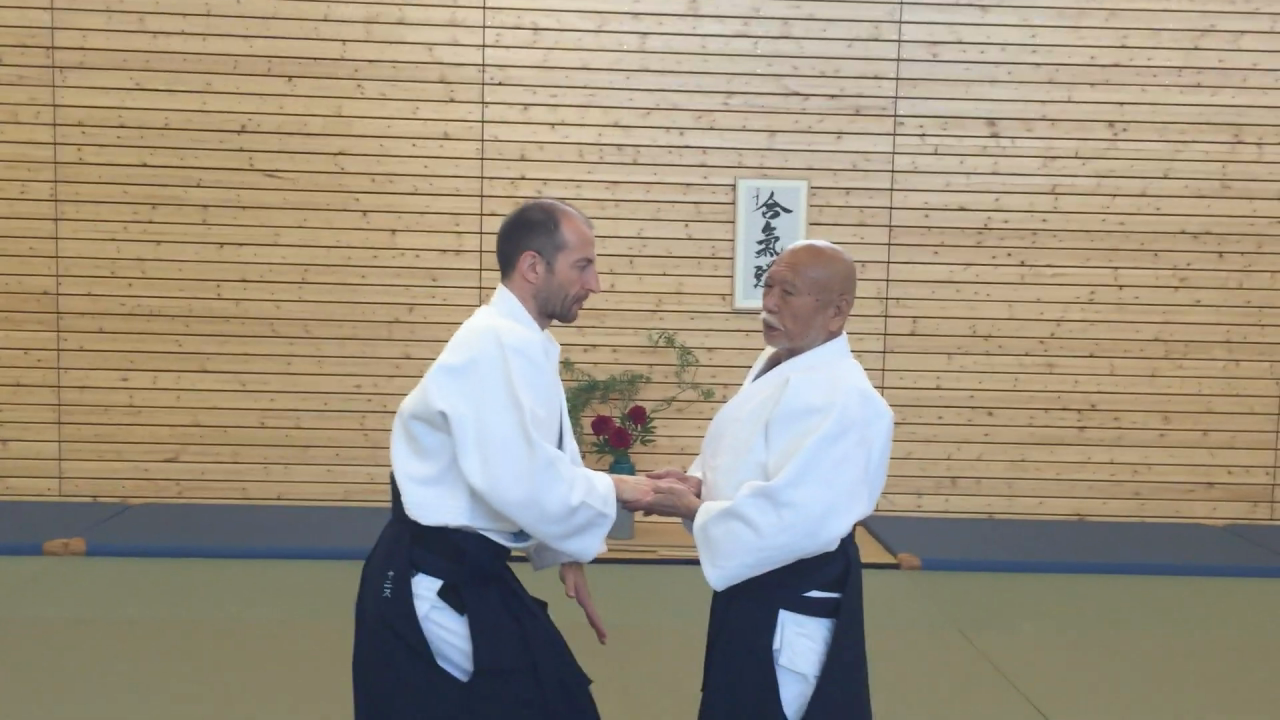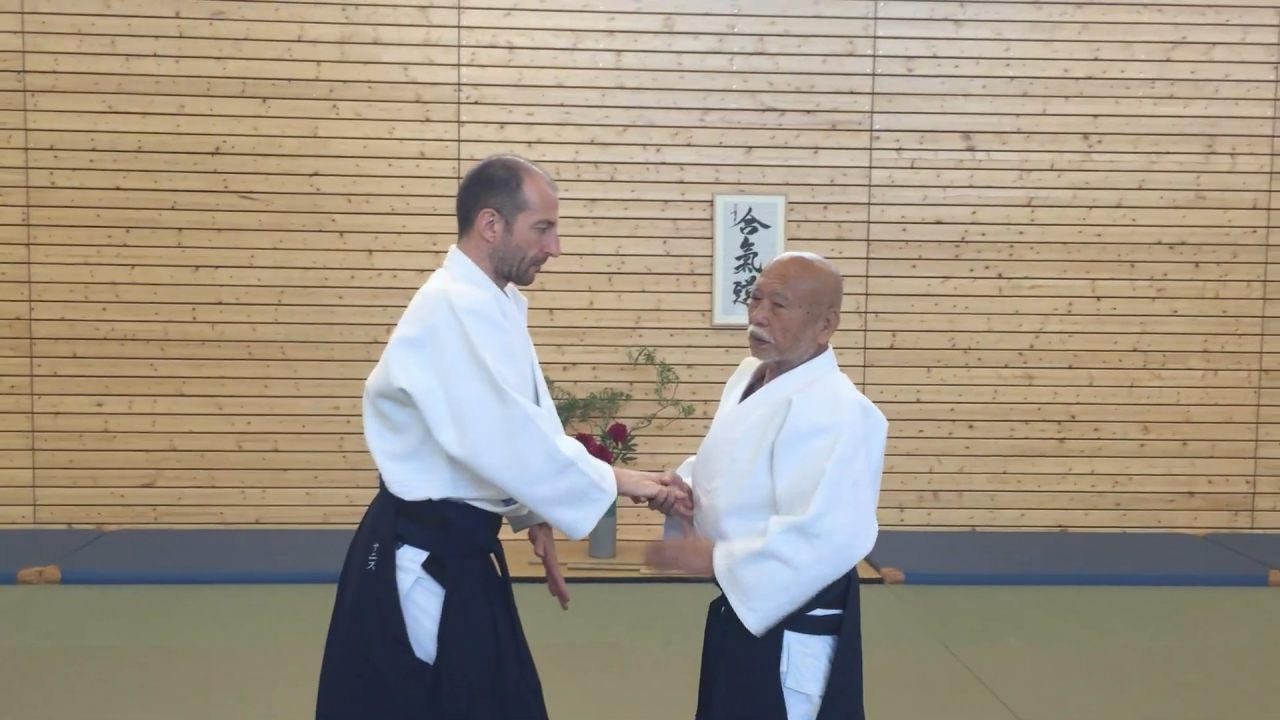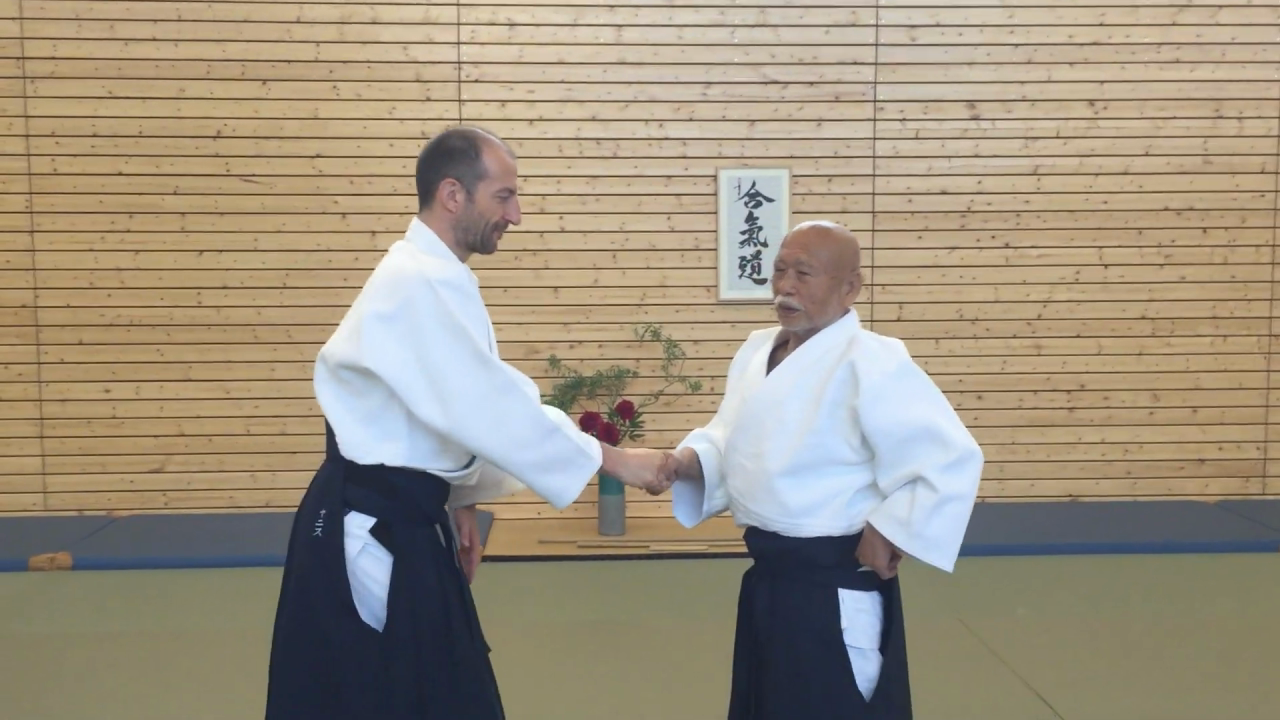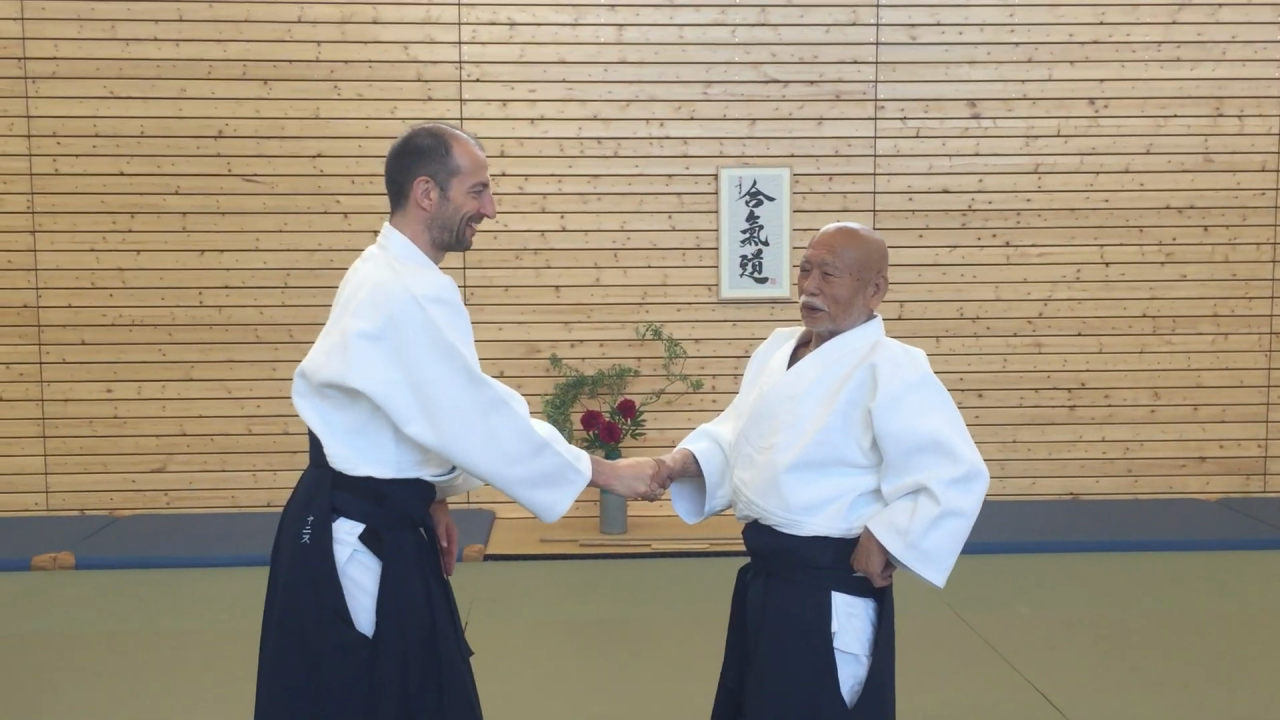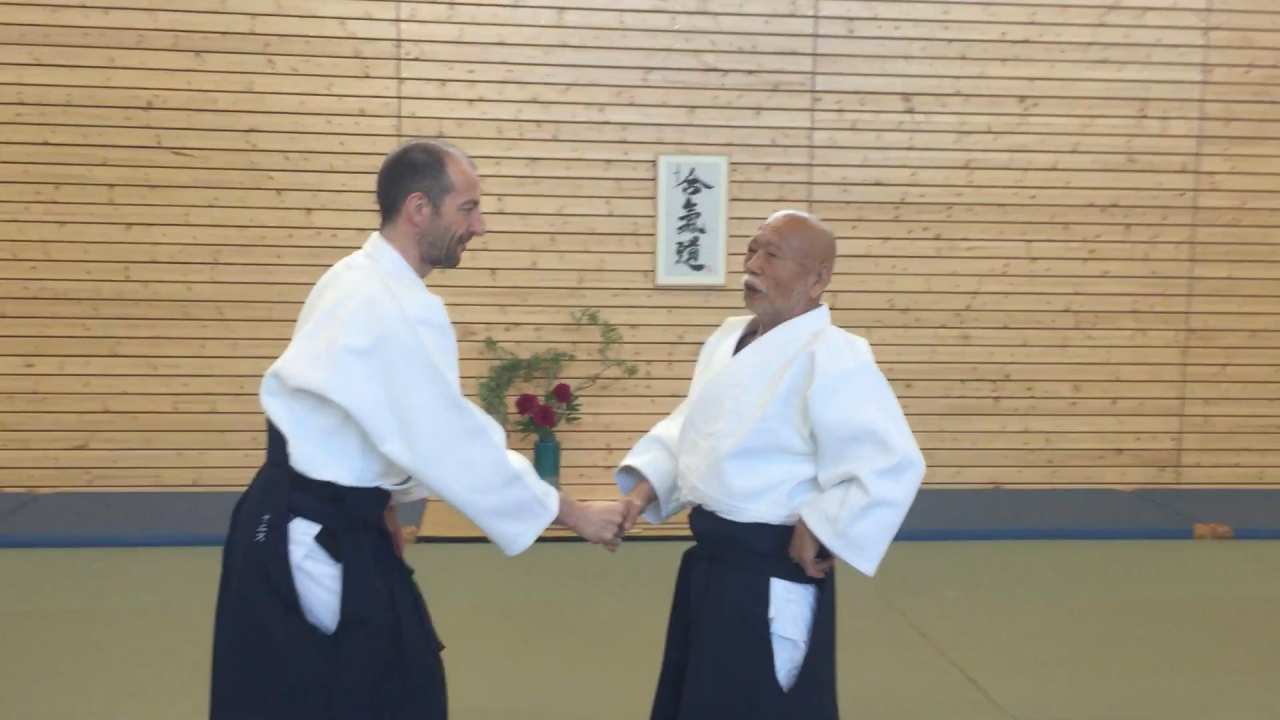
dt=1s
person 1, frame 1
left shoulder: (521, 341)
right shoulder: (498, 344)
left elbow: (540, 465)
right elbow: (520, 483)
left wrist: (566, 558)
right wrist: (612, 490)
left hip: (463, 574)
right hip: (431, 588)
person 1, frame 2
left shoulder: (494, 304)
right shoulder: (454, 308)
left elbow: (522, 425)
right elbow: (505, 439)
left wrist: (536, 518)
right wrist: (615, 483)
left hip: (454, 554)
right hip: (420, 565)
person 1, frame 3
left shoulder: (426, 273)
right shoulder: (422, 281)
right elbow: (489, 405)
left wrist: (459, 504)
right wrist: (613, 460)
left hip: (397, 522)
right hip: (367, 535)
person 1, frame 4
left shoulder: (389, 274)
right shoulder: (408, 293)
right elbow: (479, 419)
left wrist: (428, 500)
right wrist: (606, 472)
left hip: (372, 525)
right hip: (358, 540)
person 1, frame 5
left shoulder: (360, 278)
right shoulder: (398, 309)
right elbow: (455, 446)
left wrist: (375, 503)
right wrist: (575, 514)
left hip: (314, 521)
right hip: (309, 538)
person 2, frame 1
left shoulder: (841, 398)
right shoulder: (775, 363)
left elbow: (795, 518)
left wrist: (693, 508)
right wrist: (699, 483)
left hip: (797, 599)
right hip: (754, 585)
person 2, frame 2
left shoulder: (832, 410)
right shoulder: (749, 378)
left elbow: (824, 536)
left wrist: (718, 558)
right wrist: (684, 493)
left hip: (794, 618)
right hip: (744, 602)
person 2, frame 3
left shoulder: (872, 363)
right shoulder: (755, 351)
left elbow: (951, 459)
right elbow: (732, 437)
left wrist: (890, 533)
right wrist: (691, 459)
left hip: (836, 591)
right hip: (771, 578)
person 2, frame 4
left shoulder: (892, 370)
right shoulder: (775, 349)
left elbow: (956, 476)
right elbow: (736, 431)
left wrist: (886, 542)
right wrist: (689, 460)
left hip: (830, 594)
right hip: (765, 577)
person 2, frame 5
left shoulder: (833, 358)
right shoulder: (729, 338)
left elbow: (892, 464)
right elbow: (690, 425)
left wrist: (820, 530)
right wrist: (648, 484)
left hip: (772, 578)
right hip: (711, 562)
